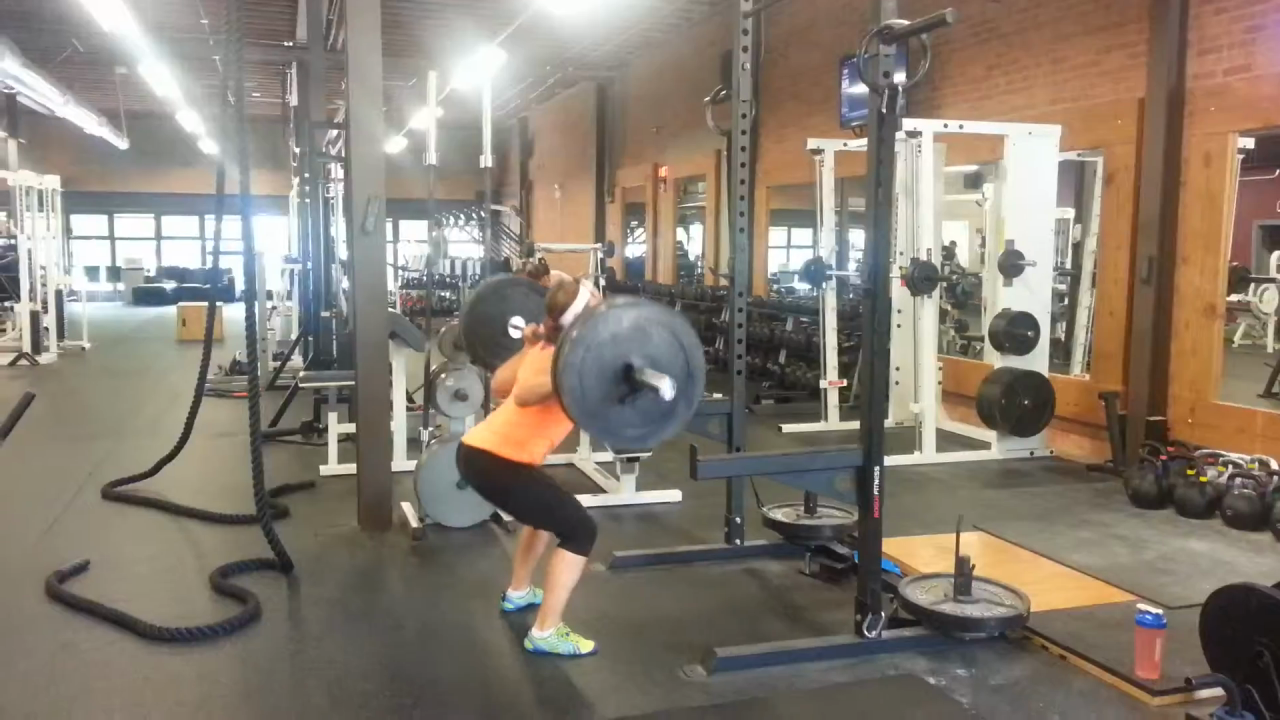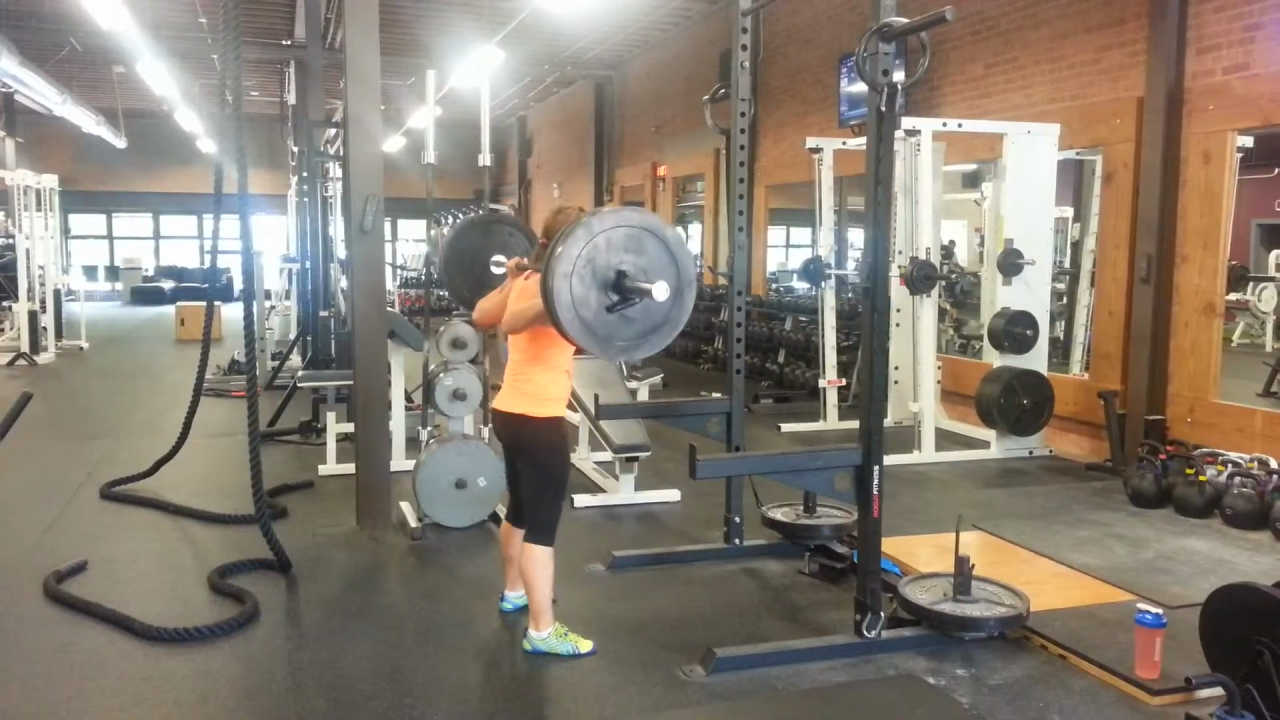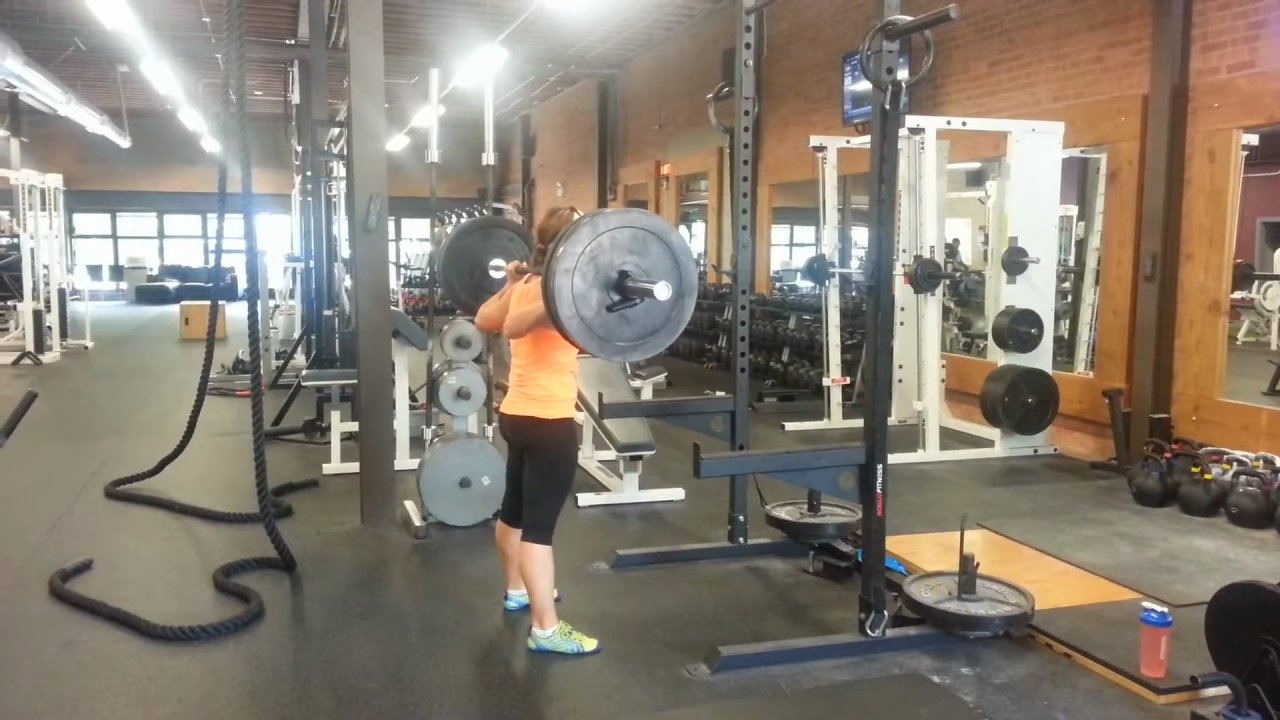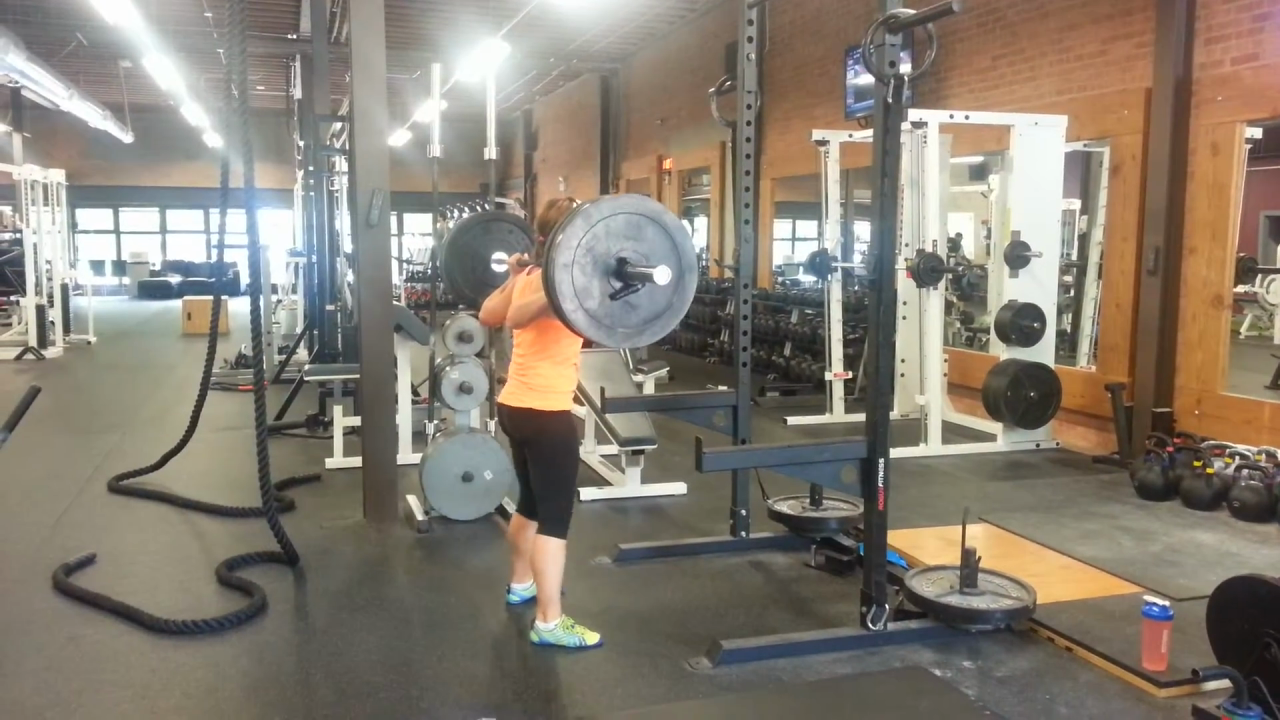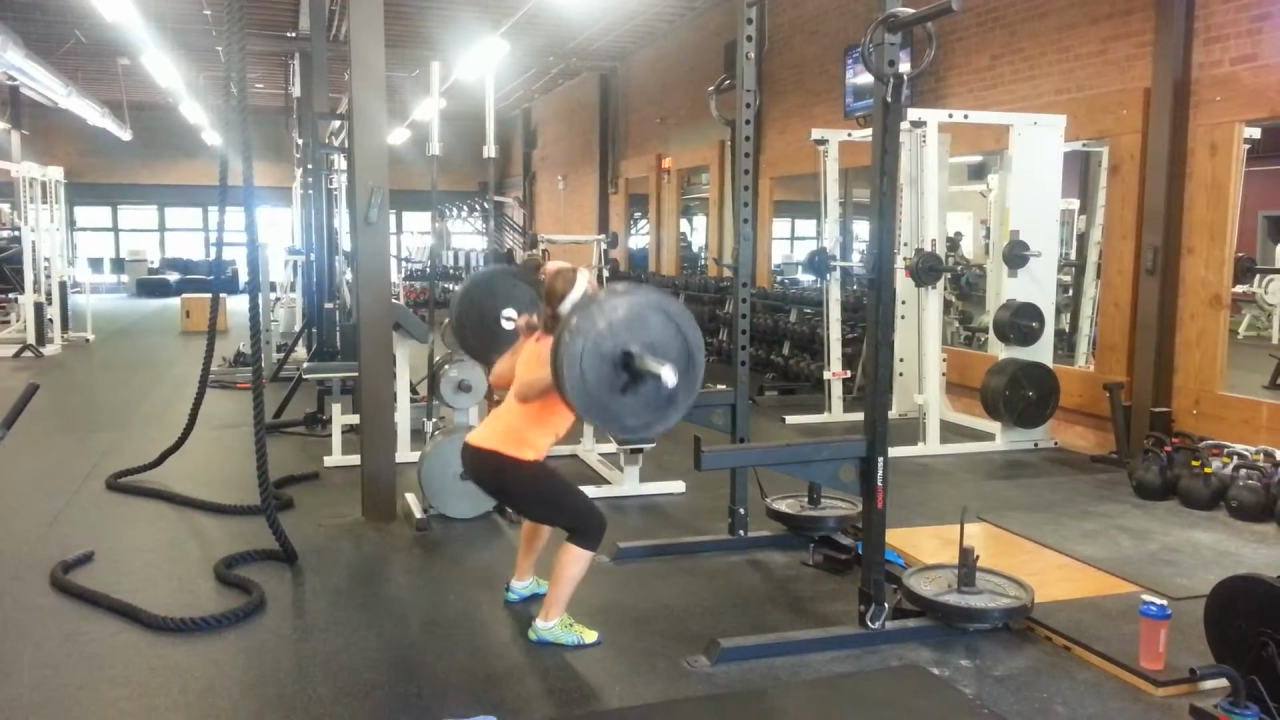
dt=0.5s
person 1, frame 1
left shoulder: (544, 351)
left elbow: (499, 385)
right elbow: (523, 395)
left hip: (477, 451)
right hip: (499, 462)
left knee: (550, 509)
right knee: (579, 529)
left ankle: (518, 592)
right ankle: (545, 633)
person 1, frame 2
left shoulder: (529, 281)
left elbow: (481, 316)
right elbow: (512, 322)
left wrist: (511, 279)
left hip: (509, 412)
right hip: (536, 418)
left knee: (521, 511)
right knee: (542, 524)
left ankle: (514, 591)
right ankle: (542, 631)
person 1, frame 3
left shoulder: (528, 284)
left elbow: (483, 321)
right elbow: (515, 327)
left wrist: (510, 283)
left hip: (518, 414)
right hip: (547, 421)
left knee: (516, 510)
right knee: (538, 525)
left ankle: (517, 591)
right ankle: (546, 630)
person 1, frame 4
left shoulder: (531, 275)
left elbow: (488, 315)
right elbow: (518, 317)
left wrist: (513, 275)
left hip: (516, 405)
right hip: (544, 412)
left knee: (531, 505)
right knee: (554, 518)
left ankle: (521, 583)
right ankle: (550, 623)
person 1, frame 5
left shoulder: (541, 339)
left elbow: (497, 379)
right elbow: (525, 392)
left wrist: (523, 338)
left hip: (481, 450)
right hip: (500, 460)
left knee: (553, 494)
right knee: (589, 524)
left ankle: (521, 583)
right ankle: (549, 624)
